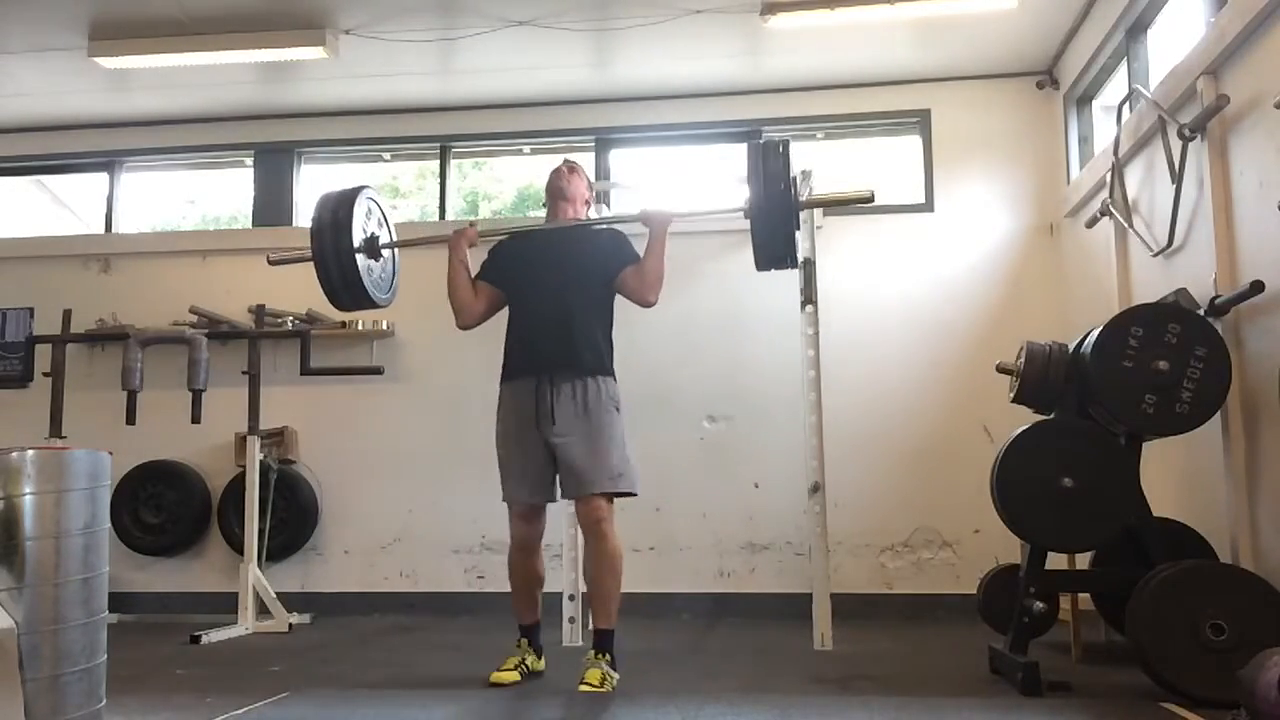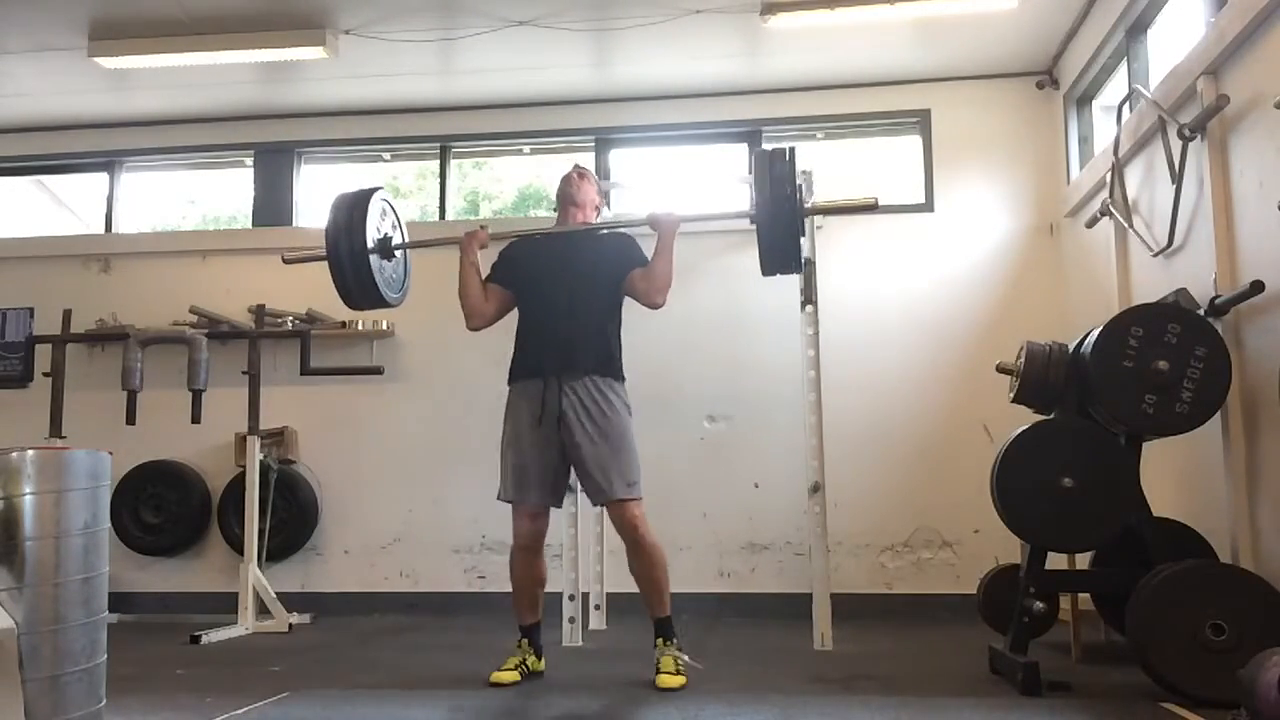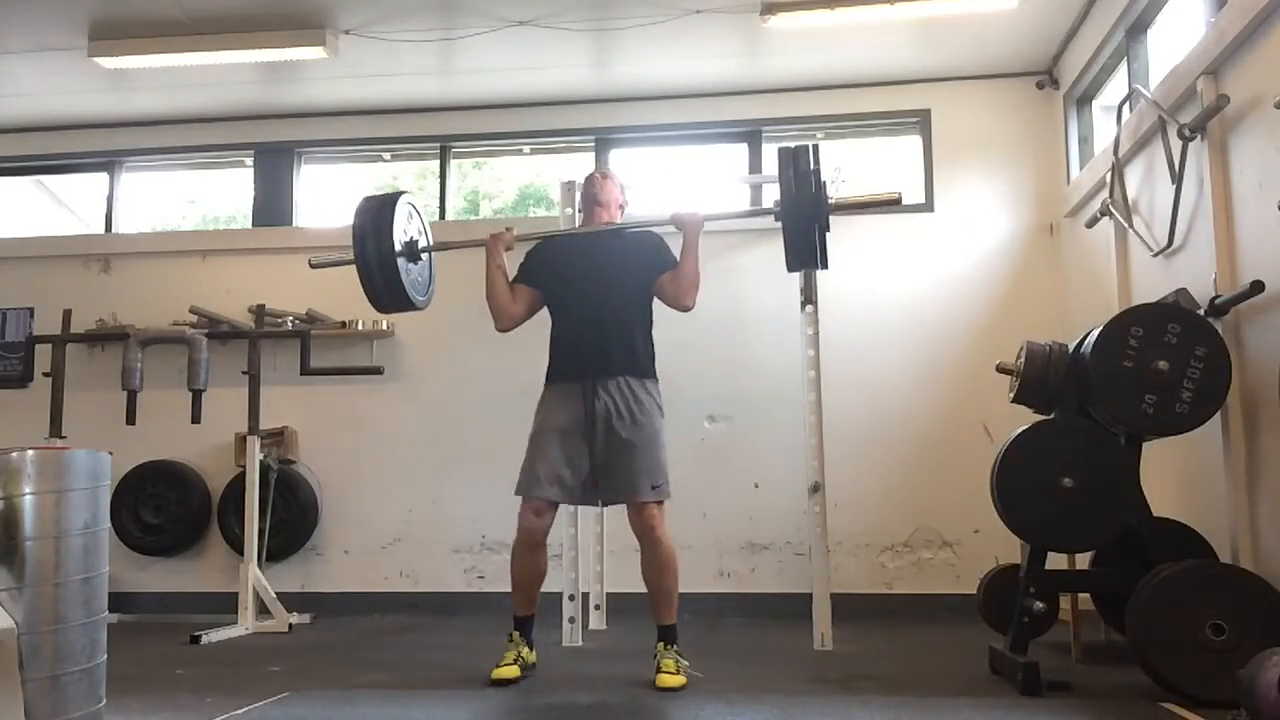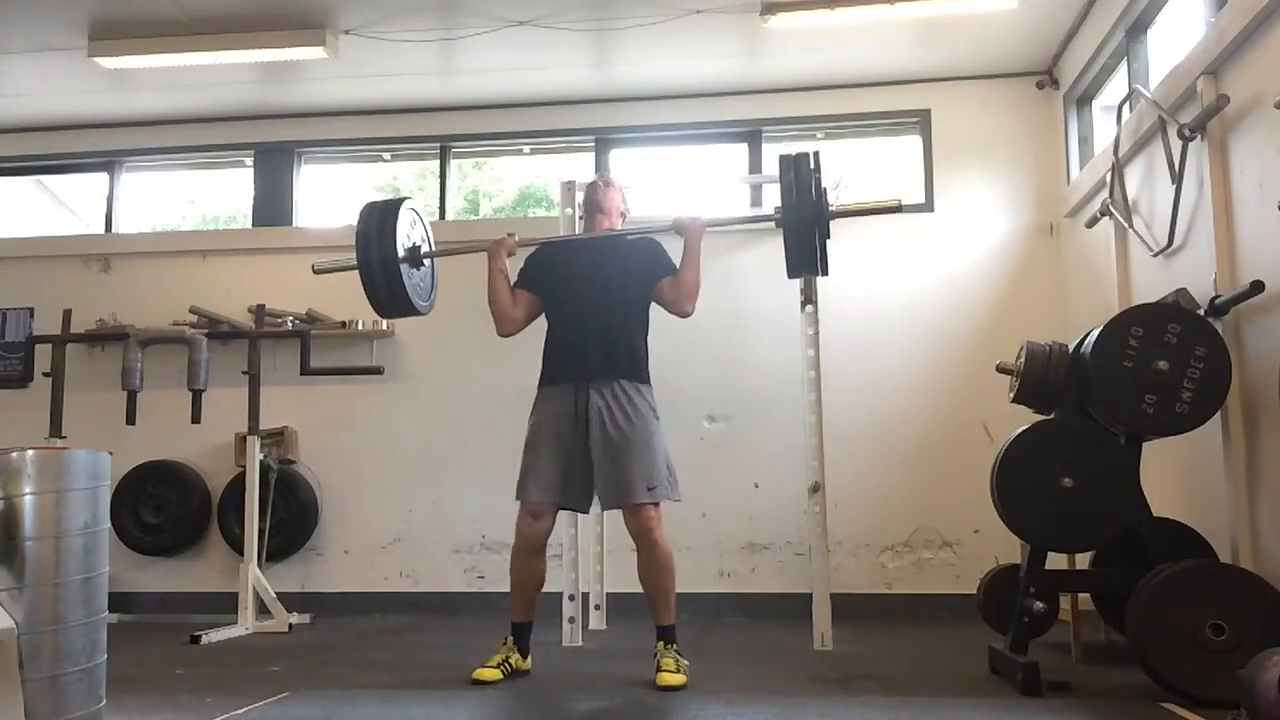
dt=0.3s
person 1, frame 1
left shoulder: (607, 242)
right shoulder: (511, 249)
left elbow: (646, 292)
right elbow: (468, 313)
left wrist: (658, 230)
right wrist: (458, 252)
left hip: (586, 388)
right hip: (522, 391)
left knee: (597, 516)
right knee: (524, 530)
left ankle: (603, 653)
right ankle: (530, 648)
person 1, frame 2
left shoulder: (616, 246)
right shoulder: (521, 252)
left elbow: (654, 294)
right elbow: (477, 314)
left wrist: (666, 234)
right wrist: (470, 254)
left hip: (596, 389)
right hip: (532, 394)
left knee: (630, 519)
right knee: (526, 530)
left ankle: (666, 644)
right ankle: (529, 647)
person 1, frame 3
left shoulder: (644, 244)
right shoulder: (549, 252)
left elbow: (683, 296)
right elbow: (506, 315)
left wrist: (691, 233)
right wrist: (495, 254)
left hip: (629, 391)
right hip: (565, 394)
left knee: (649, 522)
right knee: (532, 521)
left ankle: (669, 649)
right ankle: (521, 640)
person 1, frame 4
left shoulder: (644, 251)
right shoulder: (548, 257)
left elbow: (683, 302)
right elbow: (508, 320)
left wrist: (692, 239)
right wrist: (497, 260)
left hip: (623, 393)
right hip: (559, 395)
left knee: (646, 523)
right knee: (532, 525)
left ankle: (668, 649)
right ankle: (517, 646)
